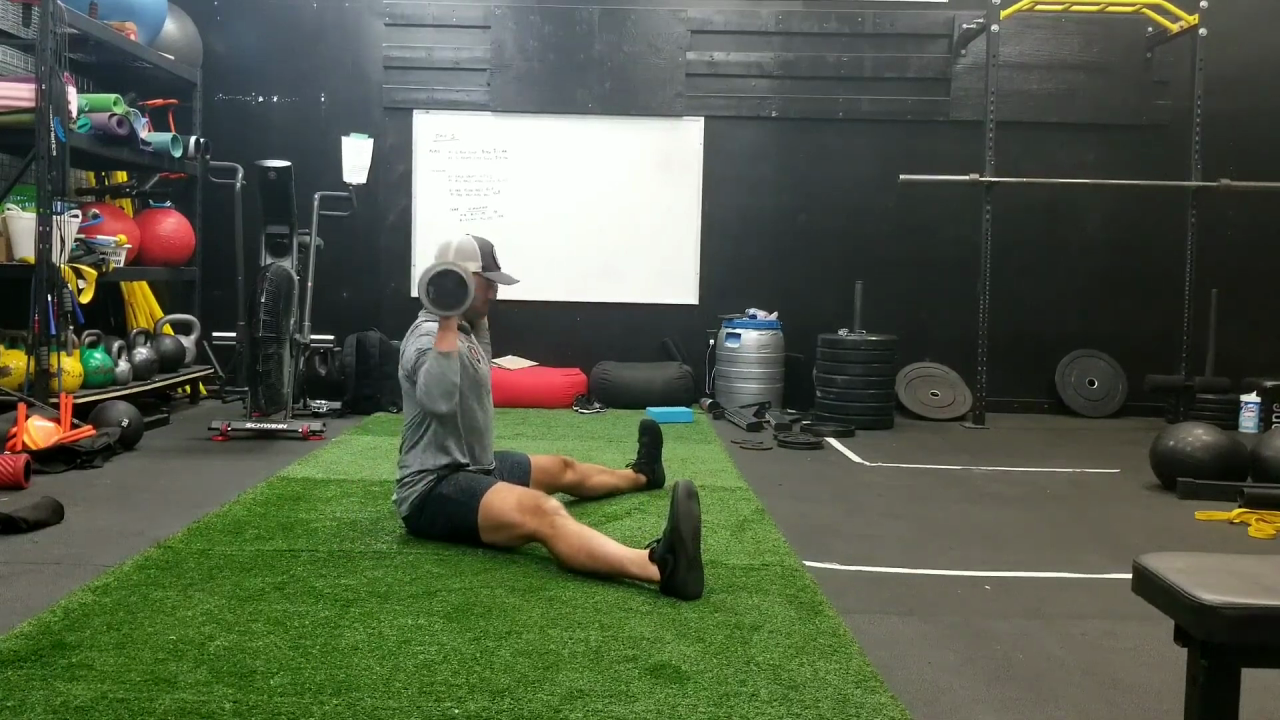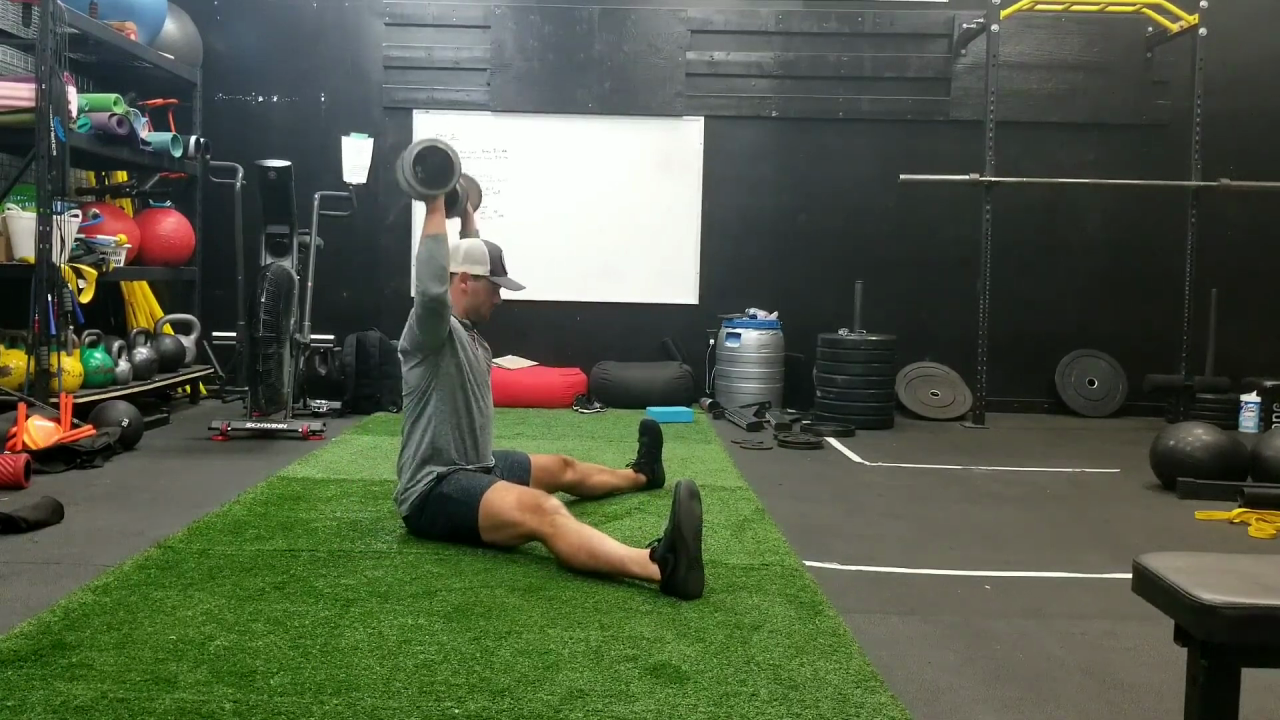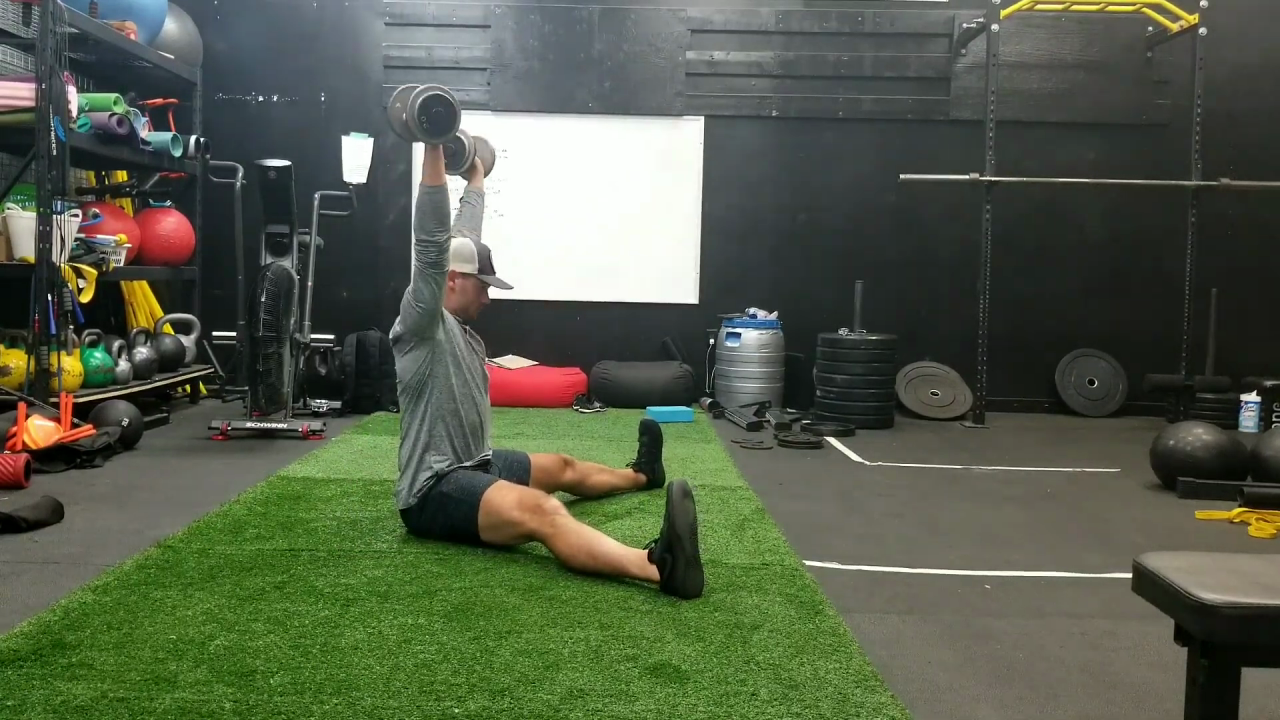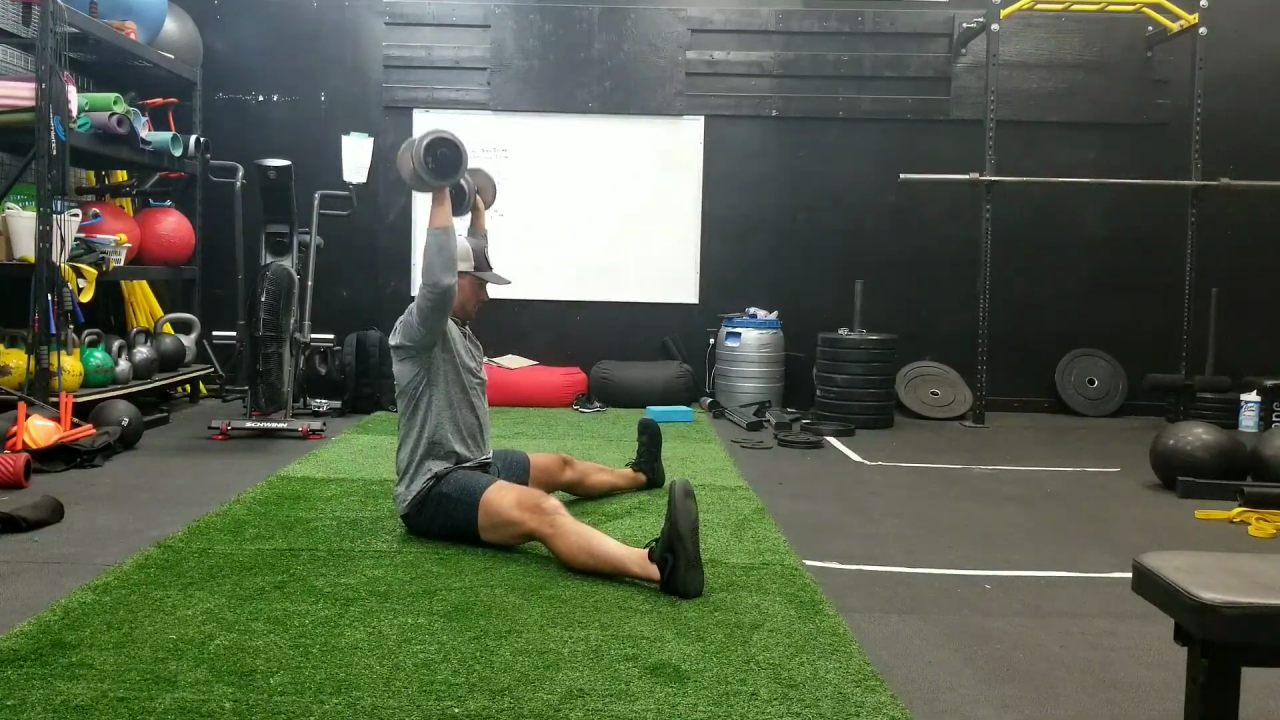
dt=0.5s
person 1, frame 1
left shoulder: (458, 332)
right shoulder: (427, 336)
right elbow: (441, 401)
left wrist: (479, 320)
right wrist: (447, 323)
left hip: (472, 467)
right hip: (432, 490)
left knee: (562, 469)
right knee: (541, 513)
left ankle: (641, 474)
right ankle: (661, 567)
person 1, frame 2
left shoulder: (460, 325)
right shoulder: (432, 326)
left elbow: (467, 254)
right elbow: (432, 287)
left wrist: (467, 216)
right wrist: (435, 205)
left hip: (473, 468)
right hip: (433, 491)
left knee: (563, 468)
right knee: (541, 511)
left ankle: (641, 475)
right ankle: (660, 567)
person 1, frame 3
left shoulder: (452, 323)
right shoulder: (422, 324)
left elbow: (463, 236)
right elbow: (432, 240)
left wrist: (476, 177)
right wrist: (433, 146)
left hip: (473, 466)
right hip: (434, 489)
left knee: (563, 468)
right knee: (540, 512)
left ankle: (641, 474)
right ankle: (660, 566)
person 1, frame 4
left shoulder: (452, 324)
right shoulder: (419, 328)
left elbow: (469, 259)
right elbow: (438, 282)
left wrist: (477, 213)
right wrist: (440, 194)
left hip: (472, 465)
right hip: (433, 489)
left knee: (561, 466)
right knee: (539, 510)
left ankle: (640, 474)
right ankle: (658, 565)
